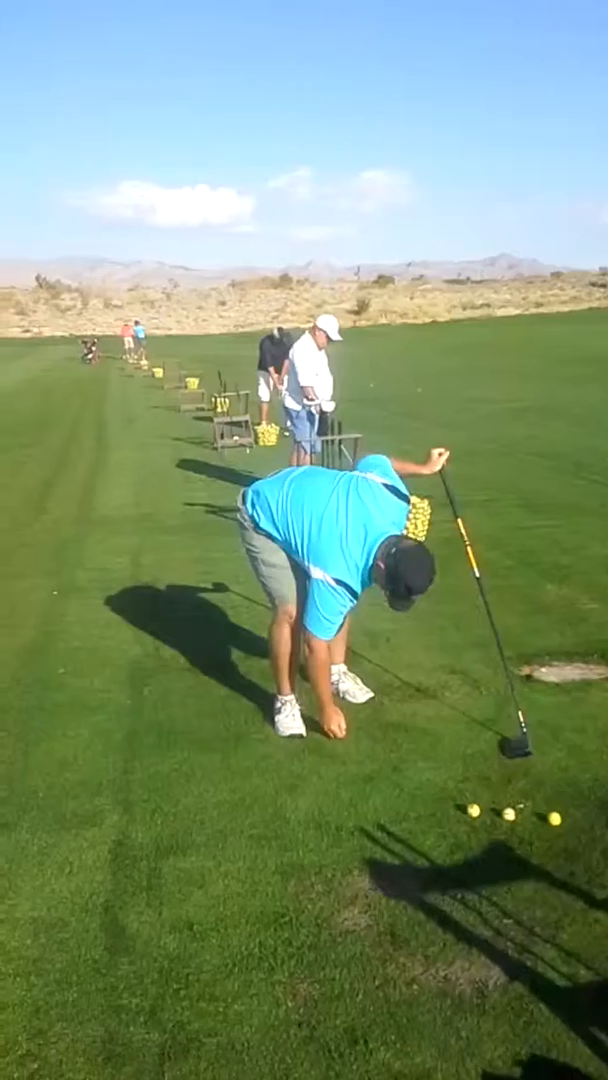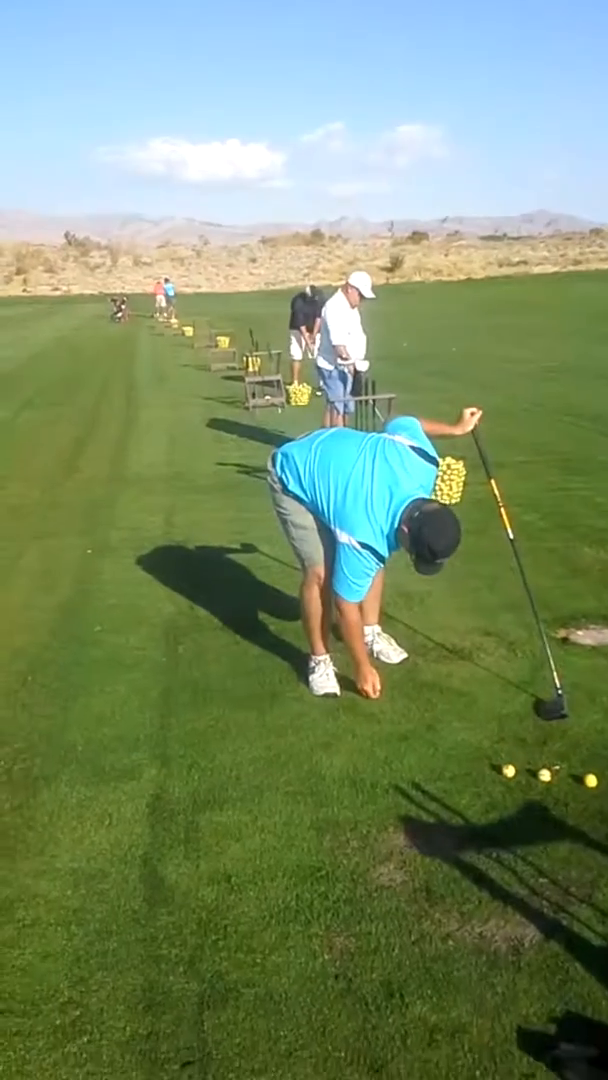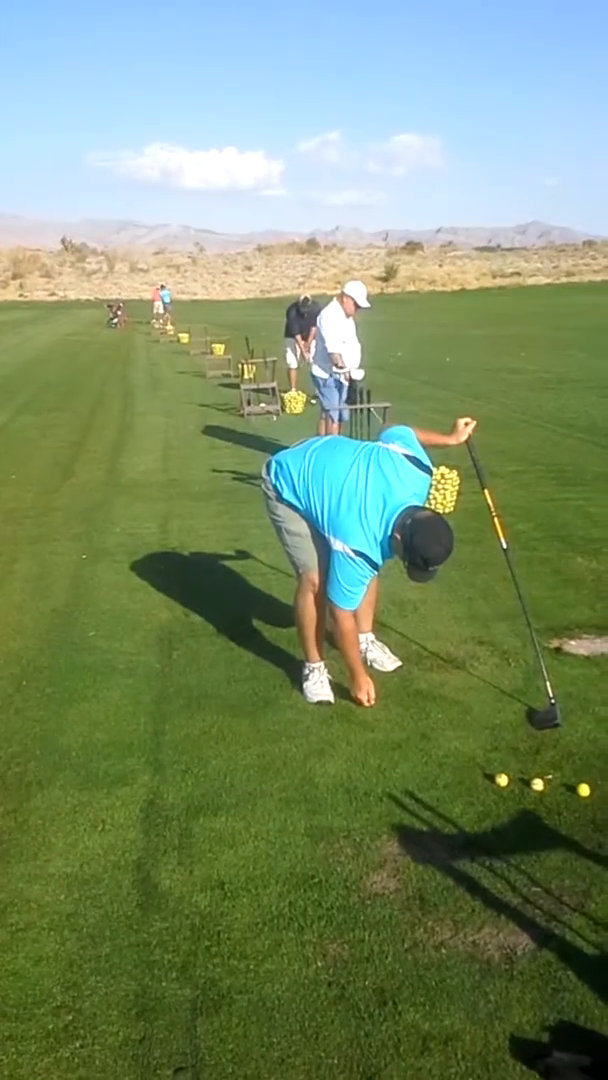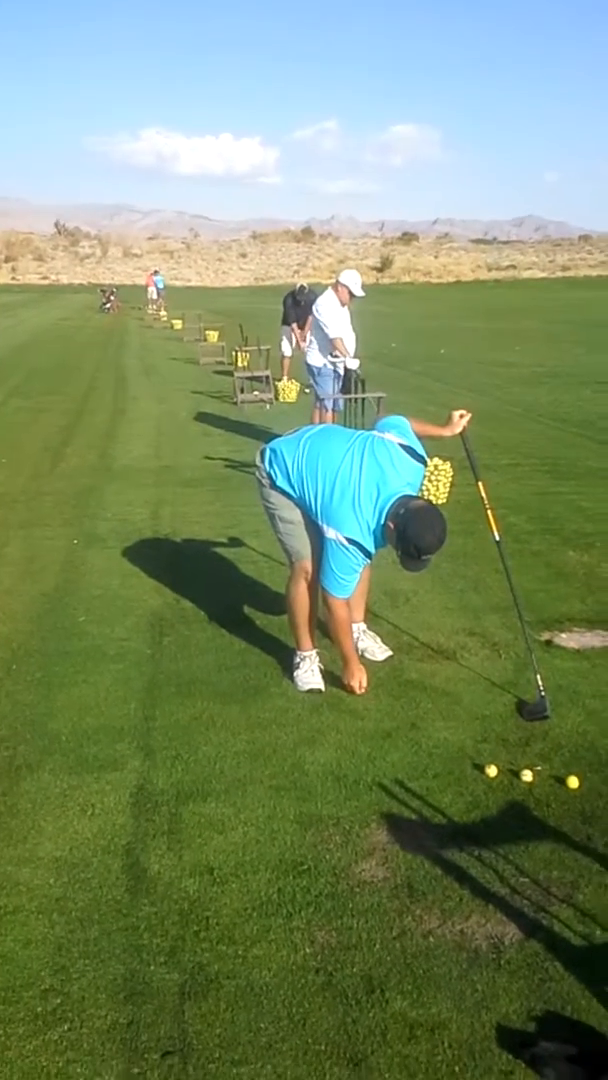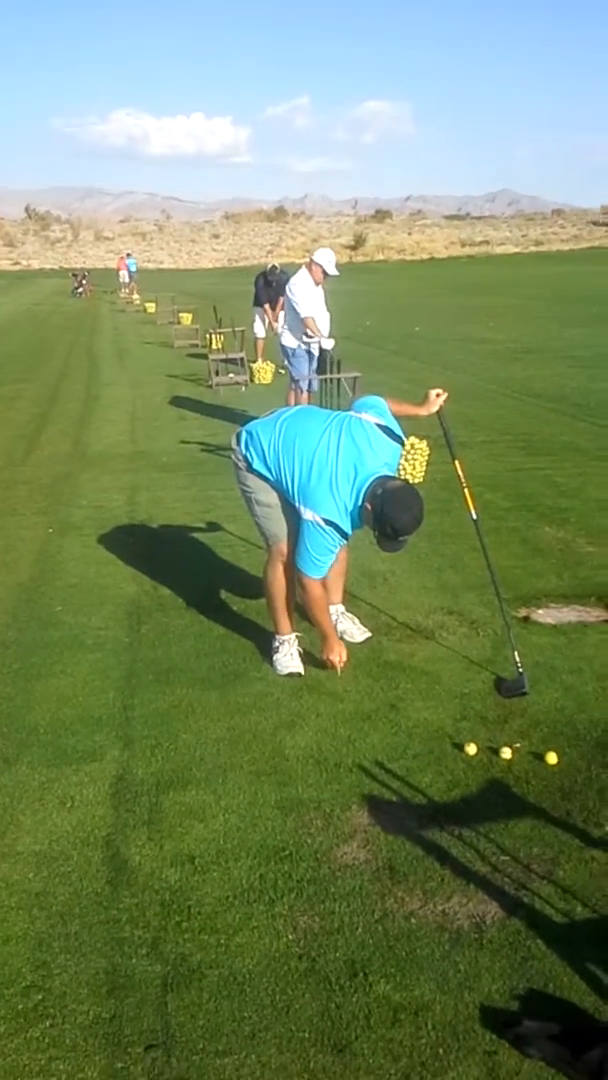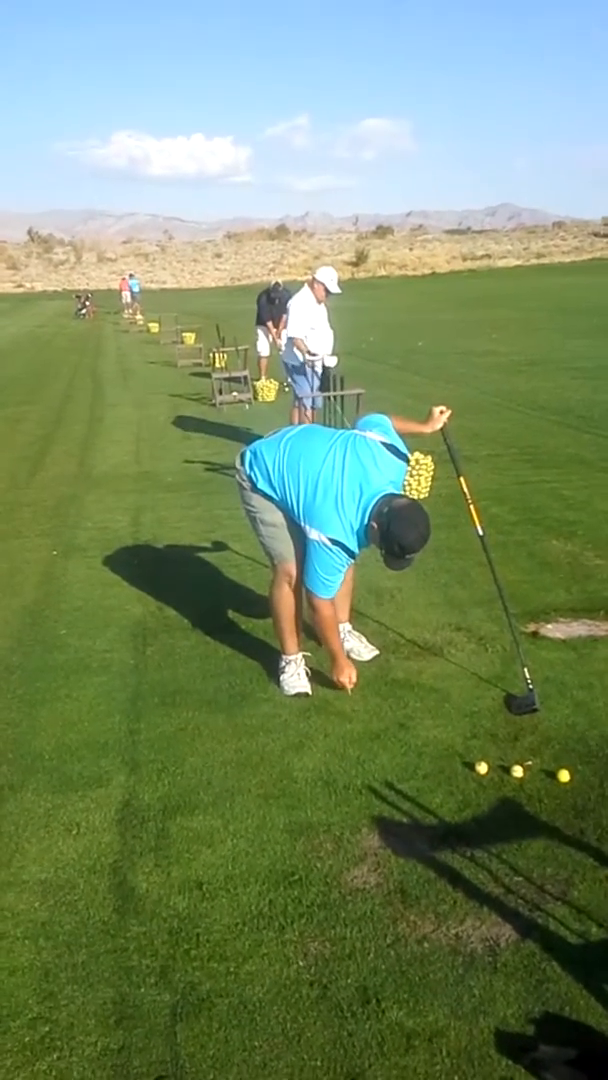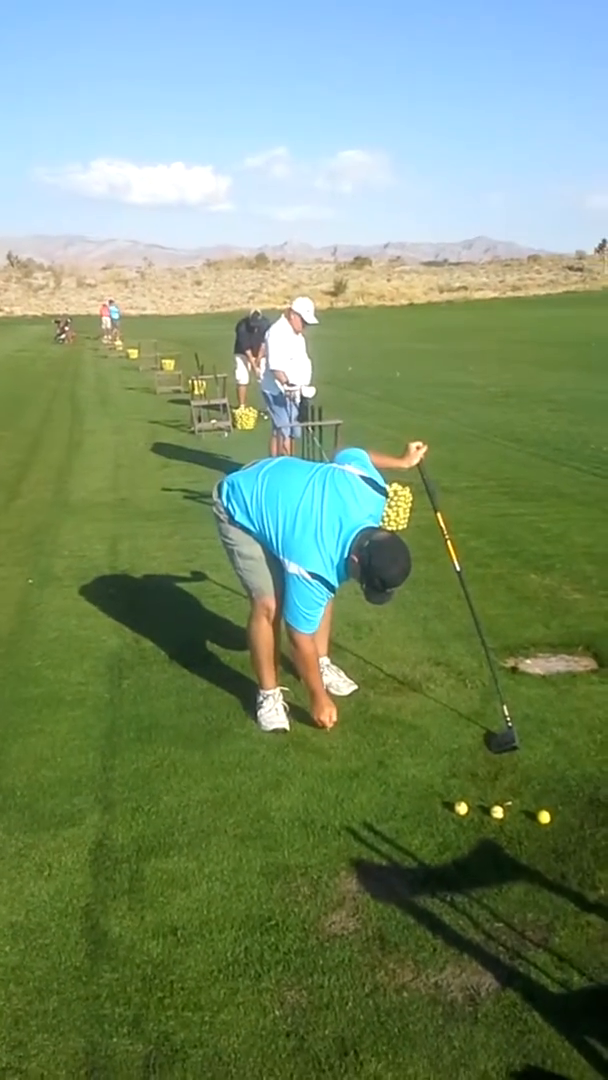
dt=0.4s
person 1, frame 1
left shoulder: (396, 501)
right shoulder: (338, 576)
left elbow: (373, 461)
right elbow: (315, 643)
left wrist: (424, 468)
right wrist: (327, 710)
left hip: (297, 489)
right hip: (262, 516)
left knee: (336, 604)
right knee: (291, 611)
left ankle: (337, 672)
right ankle: (285, 700)
person 1, frame 2
left shoulder: (424, 464)
right shoulder: (364, 537)
left elbow: (401, 423)
right elbow: (346, 605)
left wrist: (455, 428)
right wrist: (363, 668)
left hip: (329, 450)
right hip: (292, 478)
left knee: (372, 562)
right knee: (320, 572)
left ankle: (371, 632)
right ankle: (319, 660)
person 1, frame 3
left shoulder: (418, 472)
right shoulder: (358, 546)
left elbow: (397, 432)
right elbow: (342, 613)
left wrist: (451, 438)
right wrist: (358, 676)
left hip: (322, 458)
right hip: (286, 486)
left knee: (367, 569)
right knee: (315, 579)
left ankle: (365, 640)
right ankle: (313, 667)
person 1, frame 4
left shoulder: (413, 462)
right shoulder: (350, 533)
left elbow: (391, 422)
right elbow: (335, 602)
left wrist: (444, 430)
right wrist: (351, 664)
right hip: (280, 473)
left knee: (360, 558)
right knee: (307, 567)
left ankle: (357, 629)
right ankle: (305, 656)
person 1, frame 5
left shoulder: (389, 442)
right shoulder: (327, 515)
left elbow: (368, 402)
right elbow: (310, 581)
left wrist: (421, 409)
right wrist: (330, 640)
right hip: (257, 456)
left knee: (337, 540)
right knee: (284, 550)
left ankle: (335, 611)
right ankle: (284, 639)
person 1, frame 6
left shoulder: (395, 459)
right shoulder: (334, 534)
left elbow: (372, 421)
right elbow: (320, 603)
left wrist: (425, 426)
right wrist: (339, 661)
right hip: (261, 476)
left knee: (344, 558)
right knee: (290, 570)
left ankle: (343, 629)
right ankle: (291, 659)
person 1, frame 7
left shoulder: (373, 493)
right shoulder: (313, 568)
left elbow: (350, 455)
right elbow: (301, 638)
left wrist: (402, 461)
right wrist: (319, 699)
right hip: (238, 508)
left knee: (322, 593)
right knee: (269, 604)
left ankle: (321, 664)
right ankle: (268, 695)
